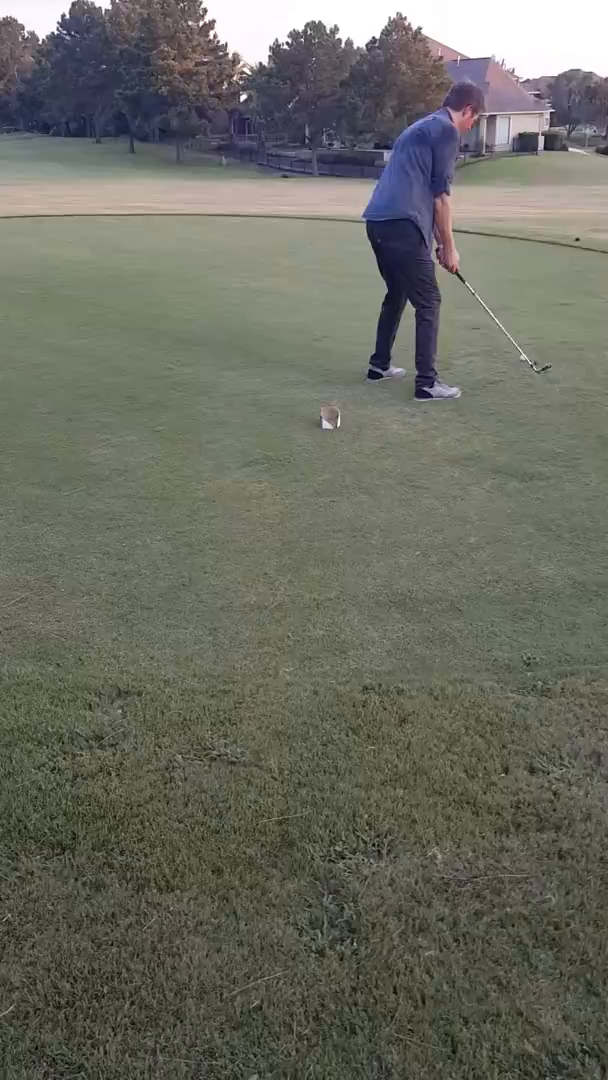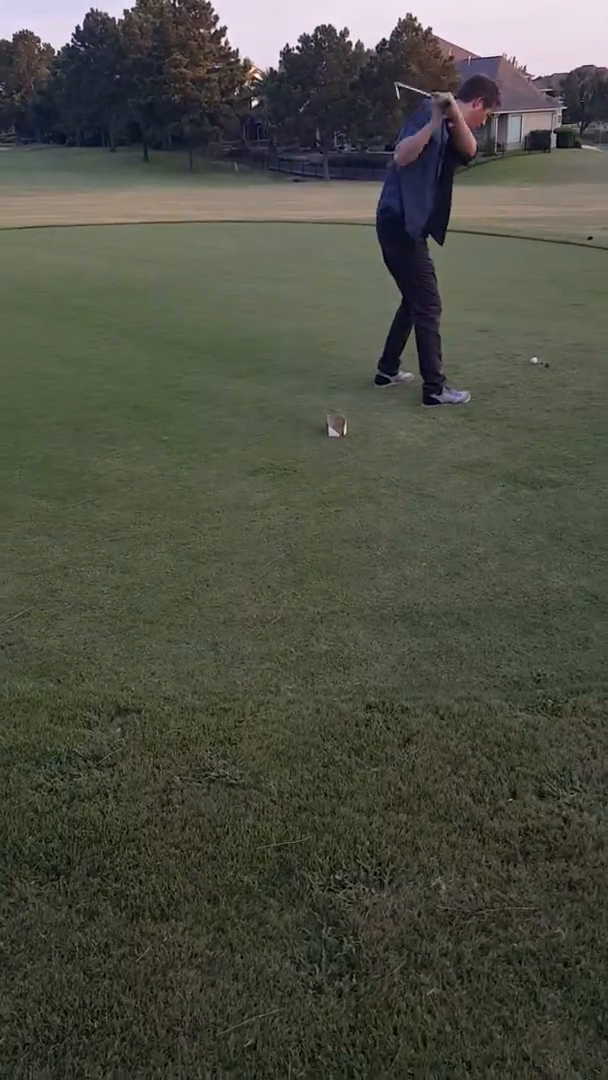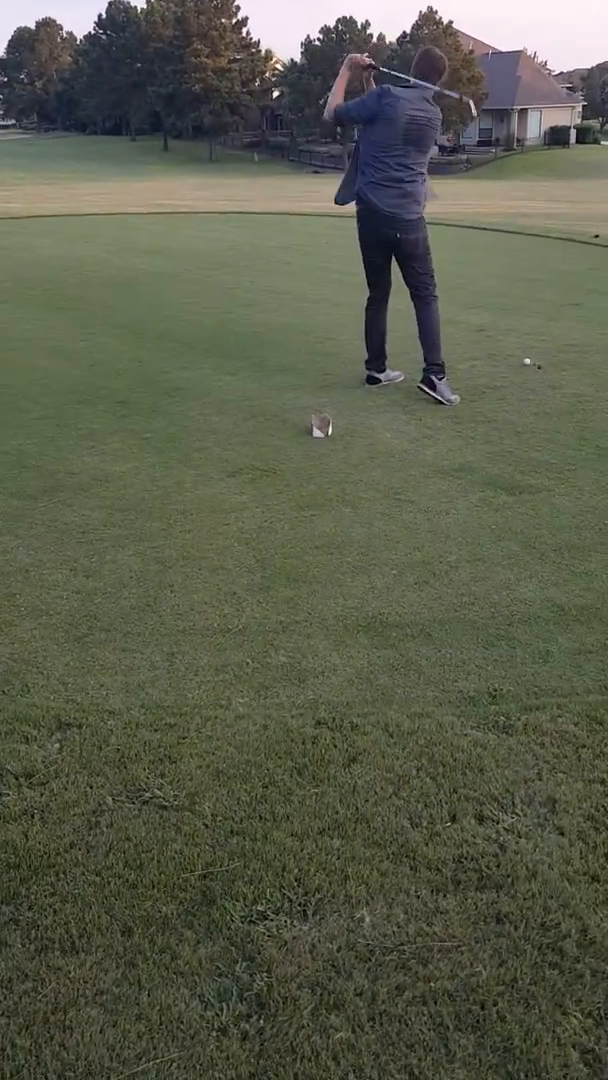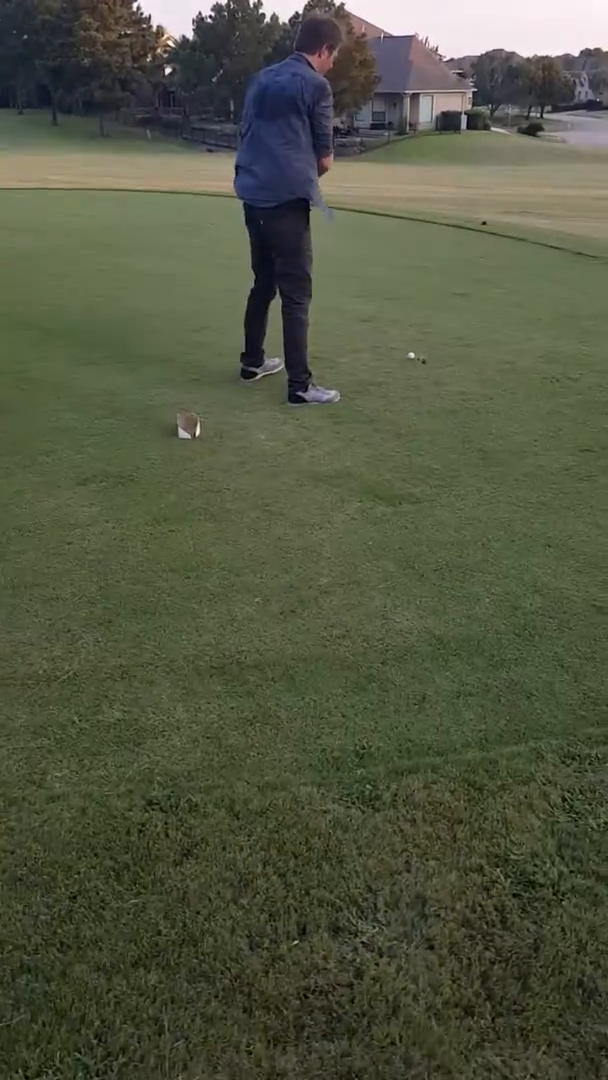
dt=1s
person 1, frame 1
left shoulder: (421, 128)
right shoulder: (447, 131)
right elbow: (440, 196)
left wrist: (439, 241)
right wrist: (449, 246)
left hip: (379, 221)
right hip: (401, 224)
left knee: (396, 294)
right knee: (428, 301)
left ankle: (379, 365)
right ankle: (427, 382)
person 1, frame 2
left shoulder: (453, 128)
right shoulder: (429, 113)
left elbow: (467, 148)
right elbow: (401, 157)
left wrist: (453, 113)
right wrist: (435, 120)
left hip: (407, 223)
right hip: (400, 222)
left knee: (414, 299)
right knee: (428, 306)
left ankle: (388, 369)
right ankle: (434, 388)
person 1, frame 3
left shoulder: (386, 98)
right shoulder: (433, 115)
left elbow: (331, 114)
left wrist: (347, 69)
right wrist: (371, 83)
left hip: (372, 215)
right hip: (409, 219)
left knee: (378, 294)
right knee: (425, 295)
left ankle: (376, 368)
right ankle: (434, 373)
person 1, frame 4
left shoulder: (262, 79)
right shoulder: (316, 86)
right elbow: (324, 158)
left hip: (253, 197)
right hip: (286, 201)
left knee: (263, 283)
right knee: (296, 294)
left ankle: (252, 361)
right ankle: (300, 385)
